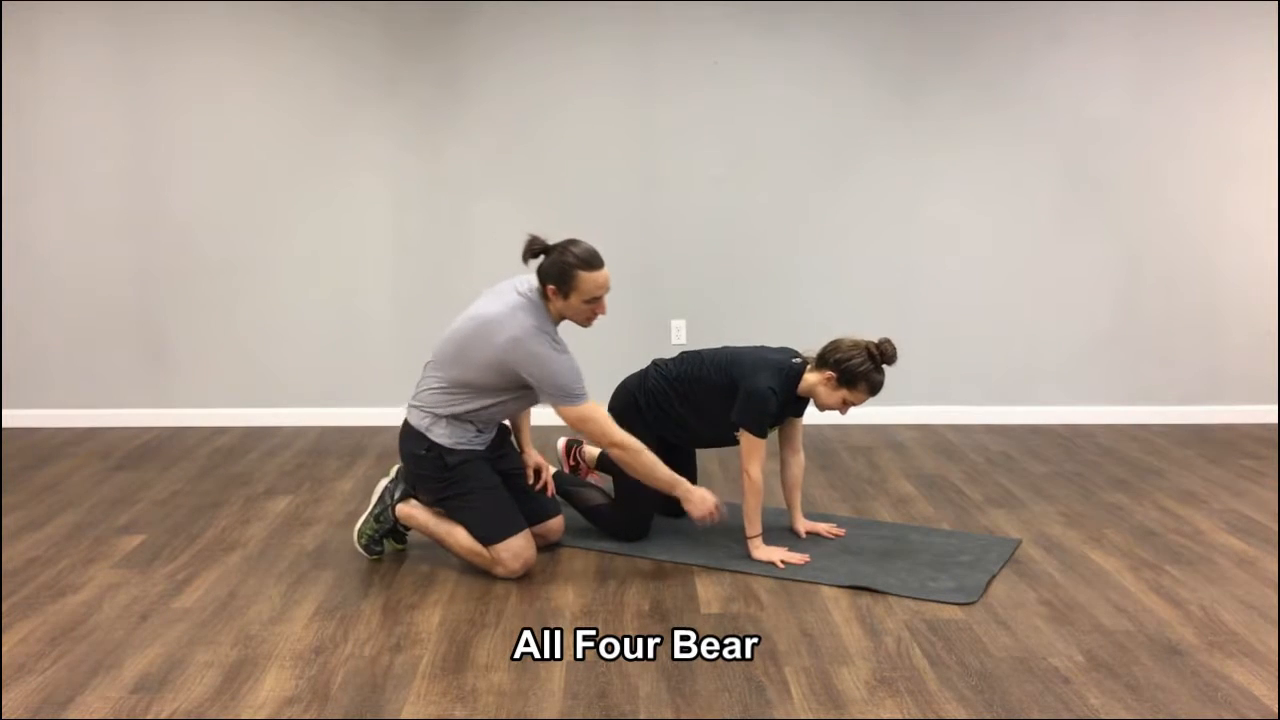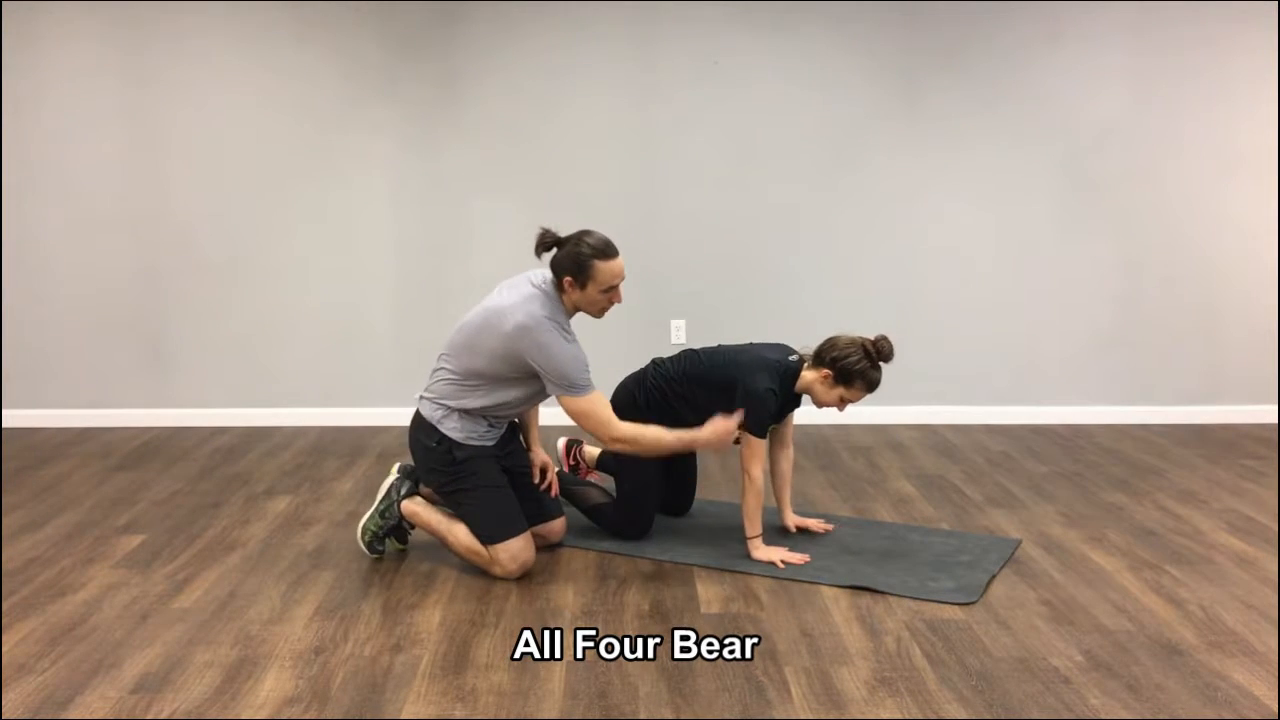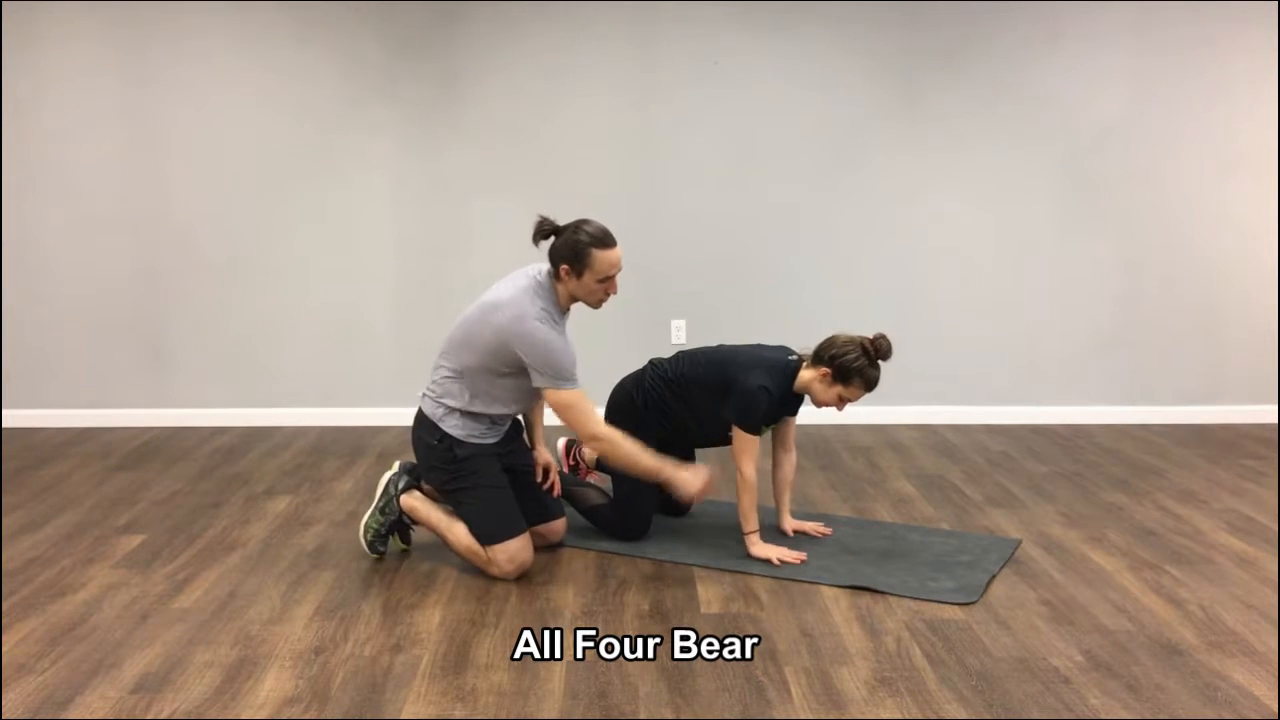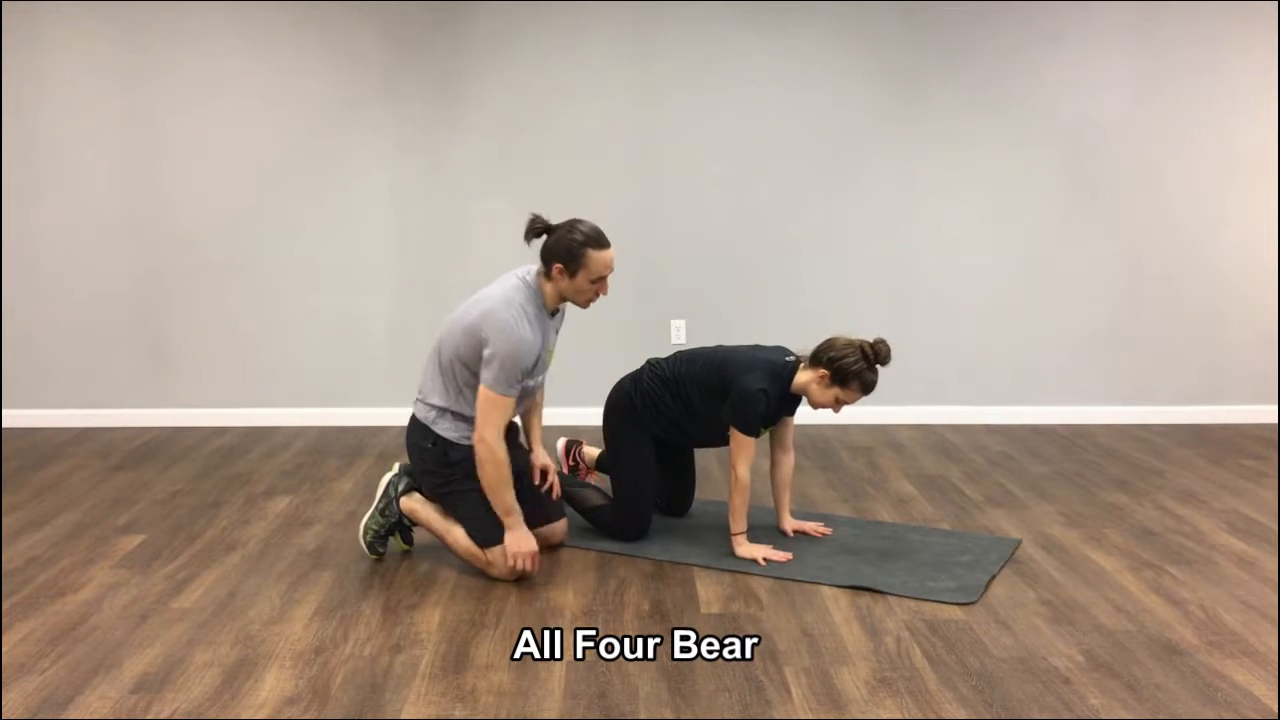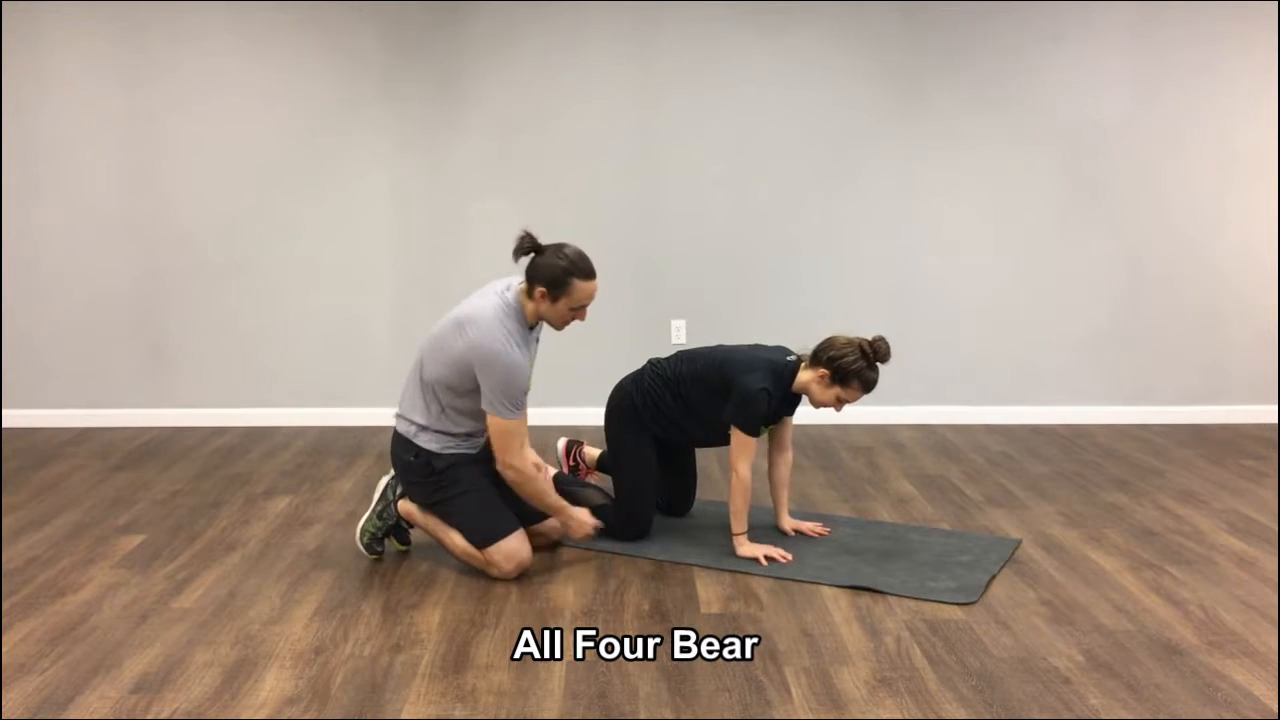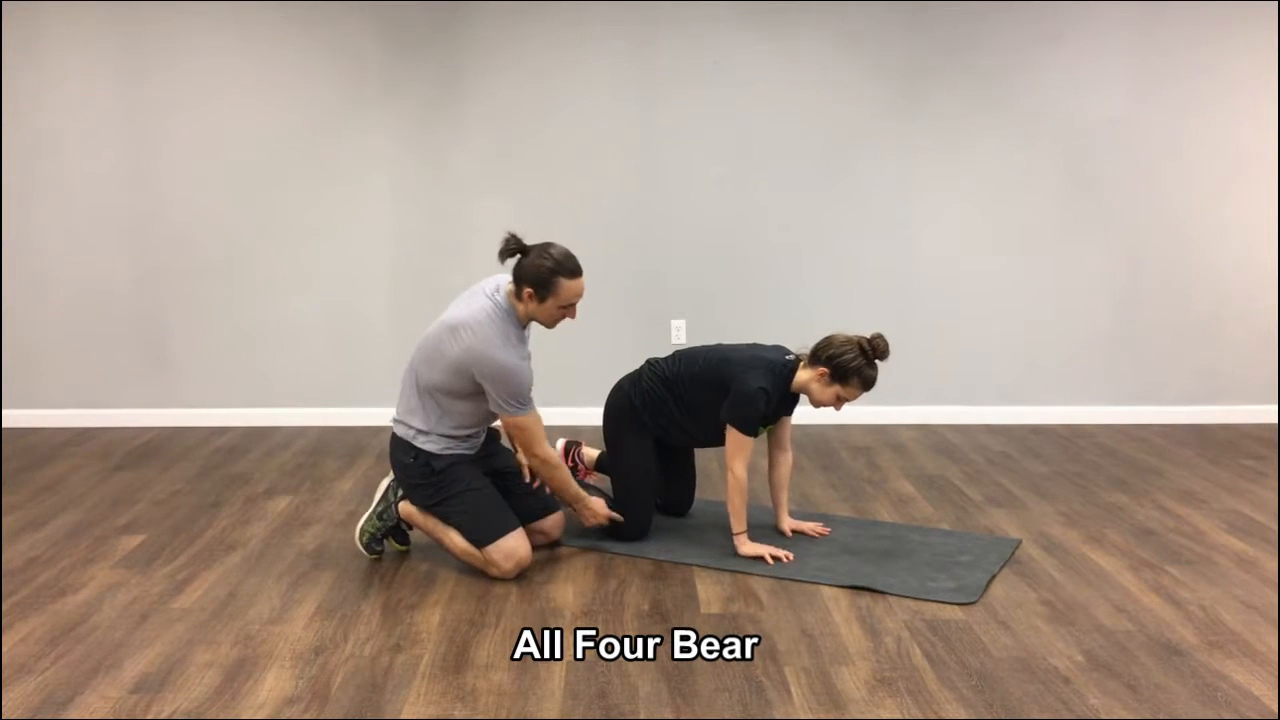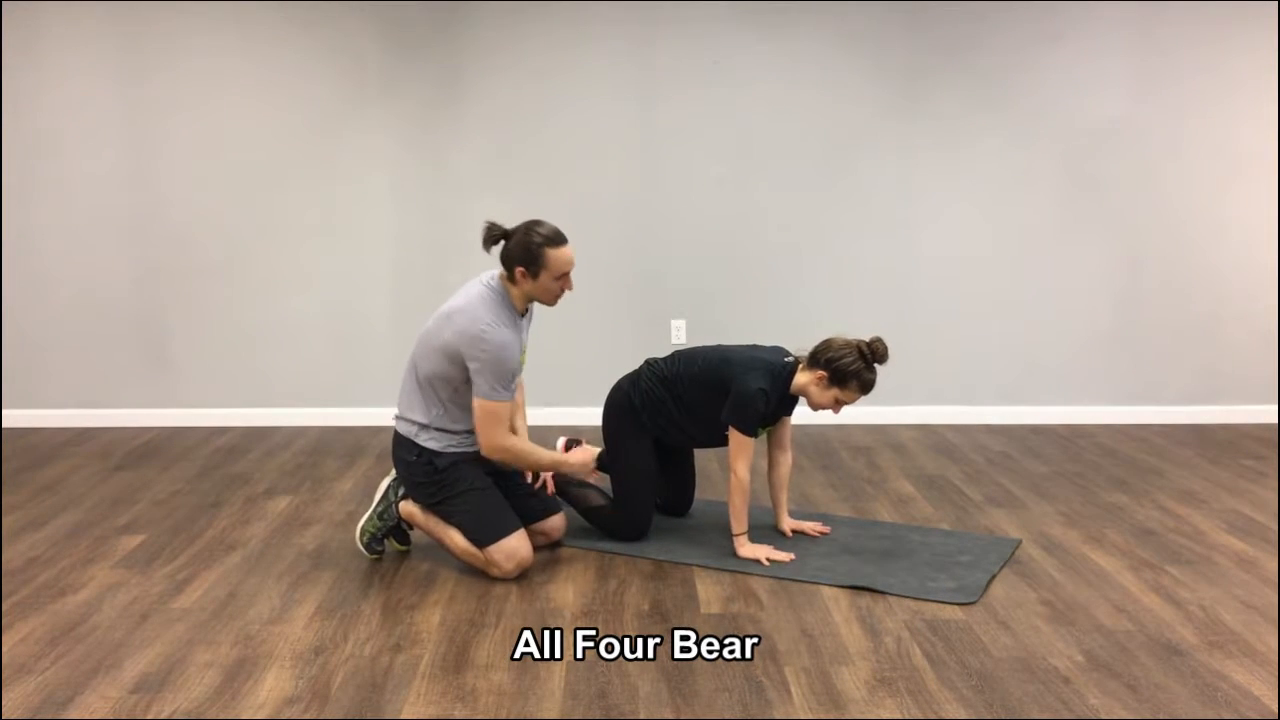
dt=0.3s
person 1, frame 1
left shoulder: (525, 289)
right shoulder: (538, 346)
right elbow: (614, 442)
left wrist: (525, 446)
right wrist: (684, 491)
left hip: (481, 432)
right hip: (439, 444)
left knee: (549, 529)
right knee: (514, 560)
left ankle: (426, 491)
right ankle: (402, 509)
person 1, frame 2
left shoulder: (539, 285)
right shoulder: (547, 334)
right elbow: (614, 435)
left wrist: (533, 446)
right wrist: (701, 438)
left hip: (492, 428)
right hip: (450, 438)
left knee: (551, 530)
right knee: (514, 560)
left ankle: (429, 486)
right ankle: (406, 505)
person 1, frame 3
left shoulder: (538, 282)
right shoulder: (534, 326)
right elbow: (594, 433)
left wrist: (536, 444)
right wrist: (674, 474)
left hip: (495, 427)
right hip: (450, 436)
left knee: (550, 529)
right knee: (510, 561)
right ankle: (403, 501)
person 1, frame 4
left shoulder: (547, 294)
right shoulder: (514, 326)
right elbow: (487, 441)
left wrist: (536, 447)
right wrist: (514, 525)
left hip: (489, 429)
right hip: (446, 440)
left knee: (553, 530)
right knee: (509, 562)
left ankle: (431, 486)
right ankle: (406, 502)
person 1, frame 5
left shoulder: (513, 294)
right shoulder: (503, 349)
right elbow: (510, 463)
left wrist: (524, 452)
right wrist: (567, 513)
left hip: (474, 438)
right hip: (432, 451)
left knee: (548, 529)
right knee: (512, 559)
left ankle: (430, 500)
right ankle: (405, 507)
person 1, frame 6
left shoulder: (502, 290)
right shoulder: (499, 353)
right elbow: (538, 452)
left wrist: (519, 447)
right wrist: (583, 504)
left hip: (472, 439)
right hip: (430, 454)
left knee: (548, 527)
right knee: (511, 558)
left ankle: (429, 502)
right ankle: (404, 507)
person 1, frame 7
left shoulder: (508, 295)
right shoulder: (492, 335)
right elbow: (495, 444)
left wrist: (526, 445)
right wrist: (566, 462)
left hip: (471, 438)
right hip: (432, 451)
left knee: (551, 527)
right knee: (513, 558)
left ankle: (433, 499)
right ankle: (404, 507)
person 2, frame 1
left shoulder: (797, 377)
right shoulder: (764, 386)
left elbow: (792, 453)
right elbow: (751, 471)
left wrist: (797, 518)
right wrist: (756, 544)
left hip: (668, 415)
right hip: (637, 408)
left knee: (675, 506)
right knee: (631, 526)
left ankle: (581, 454)
right ankle: (548, 478)
person 2, frame 2
left shoulder: (793, 372)
right shoulder: (763, 386)
left elbow: (782, 447)
right elbow: (753, 471)
left wrist: (787, 512)
right wrist: (756, 544)
left hip: (668, 413)
right hip: (637, 408)
left knee: (677, 505)
right knee: (632, 525)
left ankle: (581, 455)
person 2, frame 3
left shoulder: (793, 375)
right shoulder: (759, 386)
left elbow: (785, 452)
right elbow: (745, 469)
left wrist: (785, 517)
right wrist: (753, 541)
left hip: (669, 417)
right hip: (635, 409)
left knee: (677, 506)
right knee: (632, 524)
left ankle: (585, 455)
person 2, frame 4
left shoulder: (790, 375)
right shoulder: (756, 387)
left elbow: (783, 452)
right elbow: (740, 469)
left wrist: (785, 517)
right wrist: (740, 541)
left hip: (666, 417)
right hip: (633, 410)
left knee: (676, 505)
right knee: (631, 526)
left ankle: (583, 456)
person 2, frame 5
left shoulder: (790, 375)
right shoulder: (758, 386)
left elbow: (781, 452)
right elbow: (740, 469)
left wrist: (783, 516)
right wrist: (741, 542)
left hip: (667, 417)
right hip: (635, 410)
left knee: (677, 505)
right knee: (632, 526)
left ankle: (583, 456)
person 2, frame 6
left shoulder: (789, 374)
right shoulder: (756, 385)
left elbow: (781, 452)
right elbow: (735, 468)
left wrist: (783, 517)
right wrist: (742, 540)
left hip: (666, 416)
right hip: (633, 410)
left knee: (677, 505)
right knee: (632, 526)
left ankle: (583, 457)
person 2, frame 7
left shoulder: (789, 376)
right shoulder: (756, 386)
left elbow: (781, 453)
right elbow: (739, 470)
left wrist: (783, 517)
right wrist: (742, 543)
left hip: (665, 416)
right hip: (632, 409)
left knee: (677, 506)
right knee: (631, 526)
right ankle: (552, 479)
